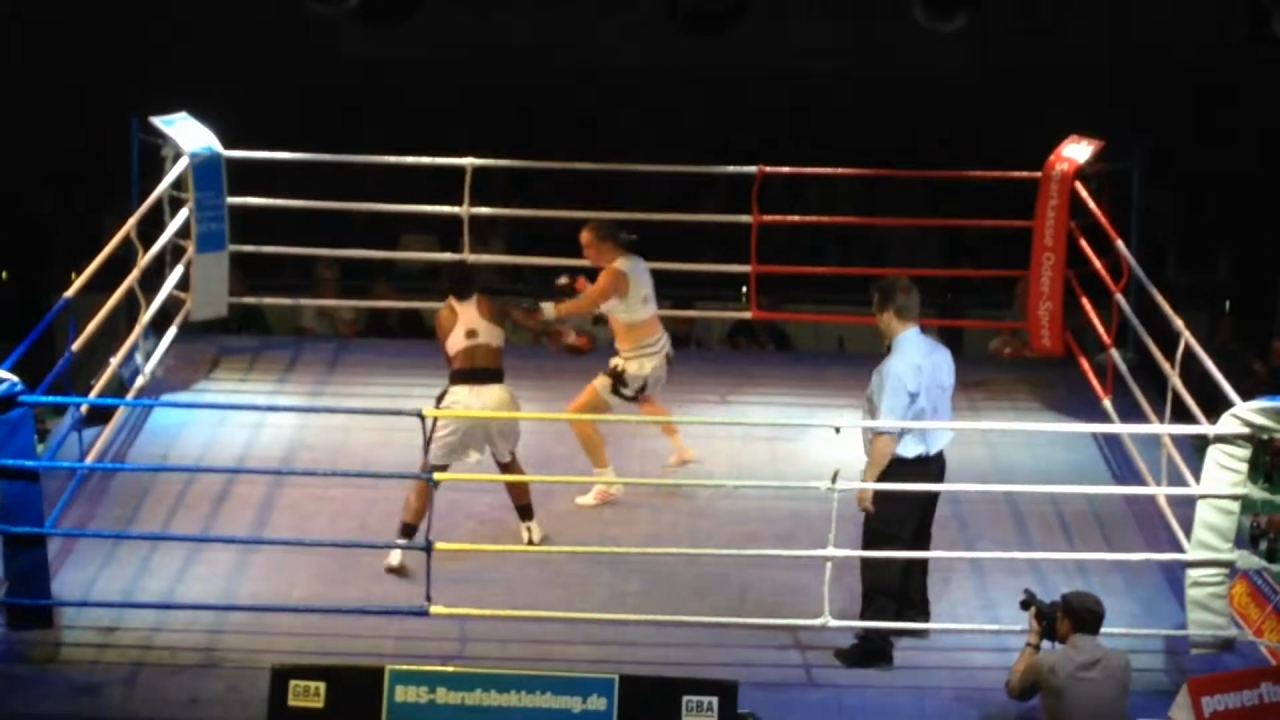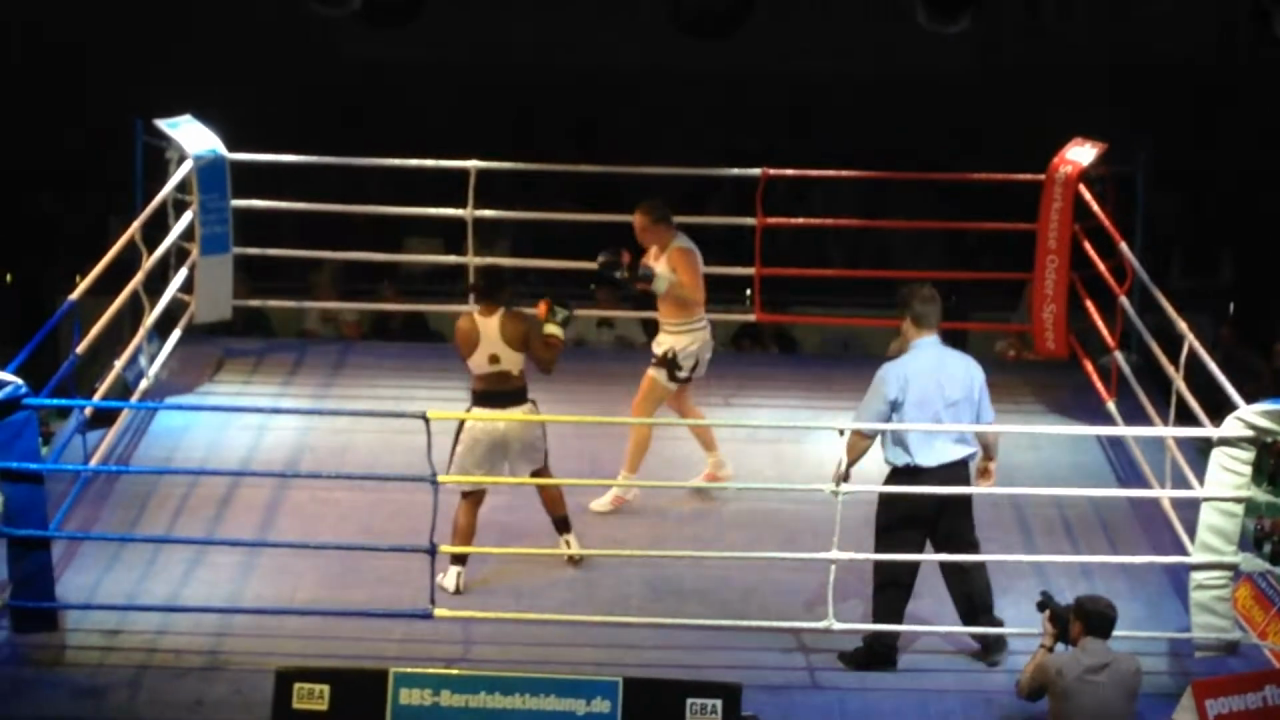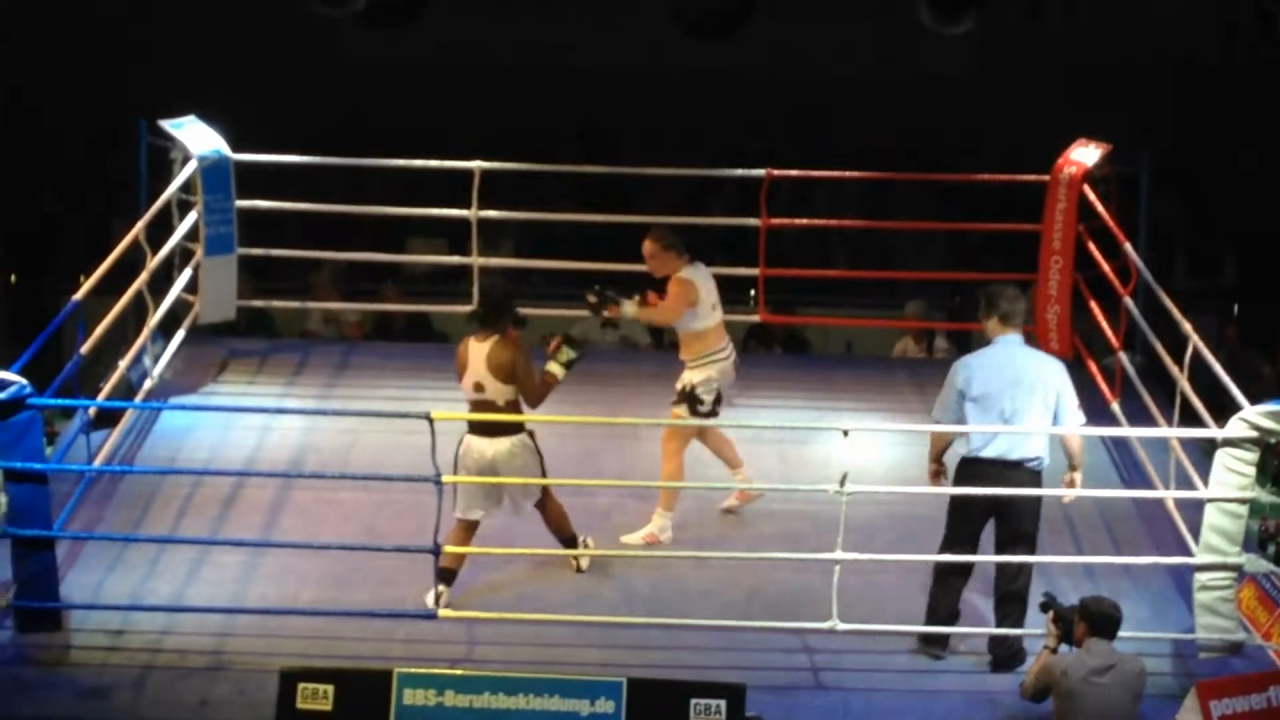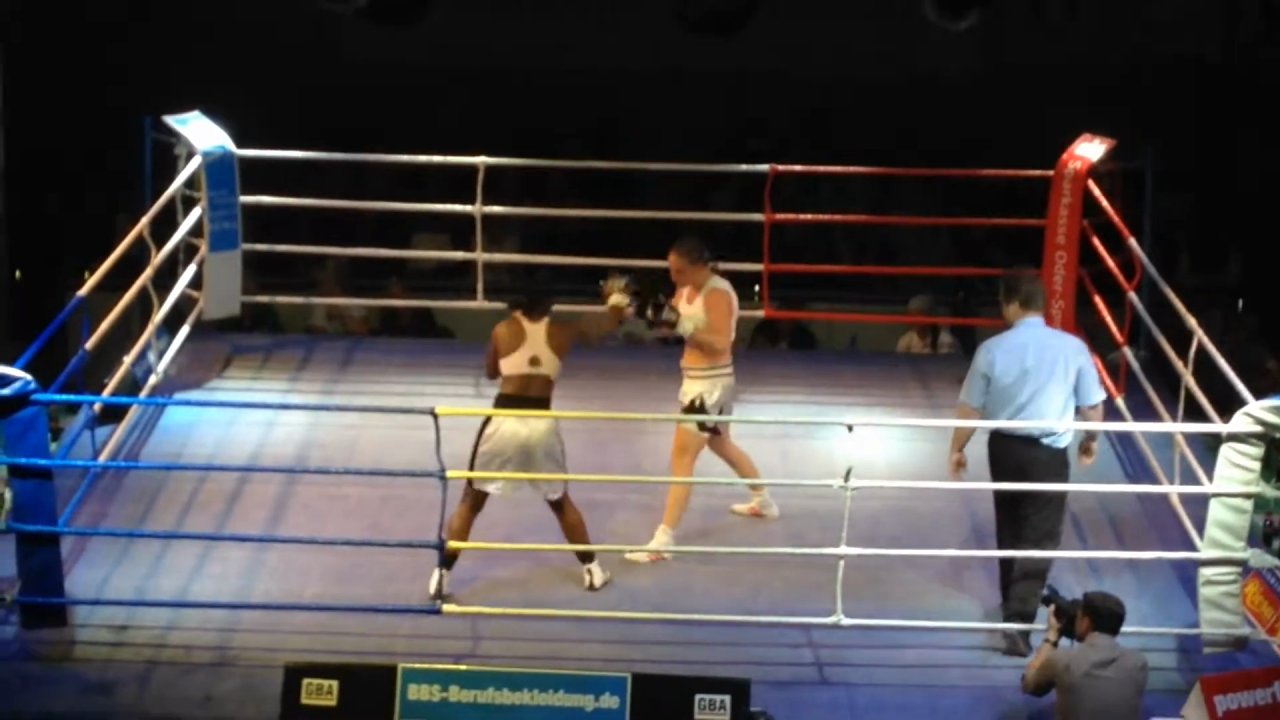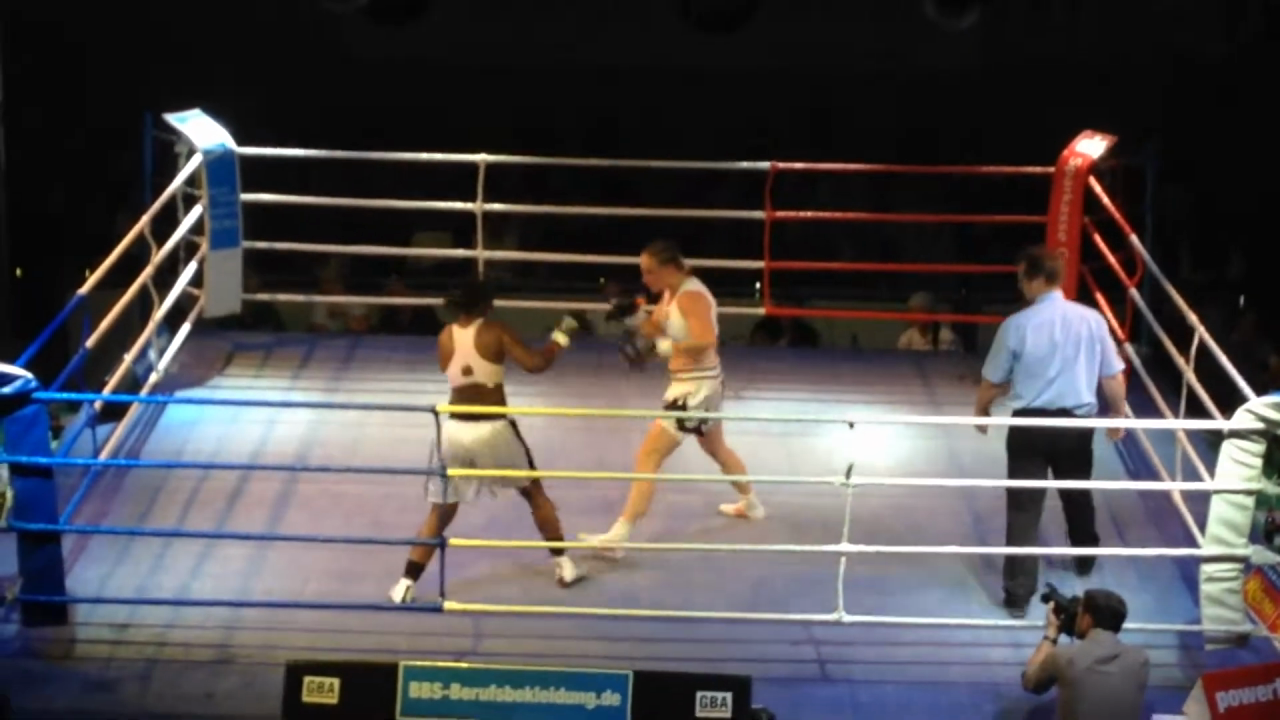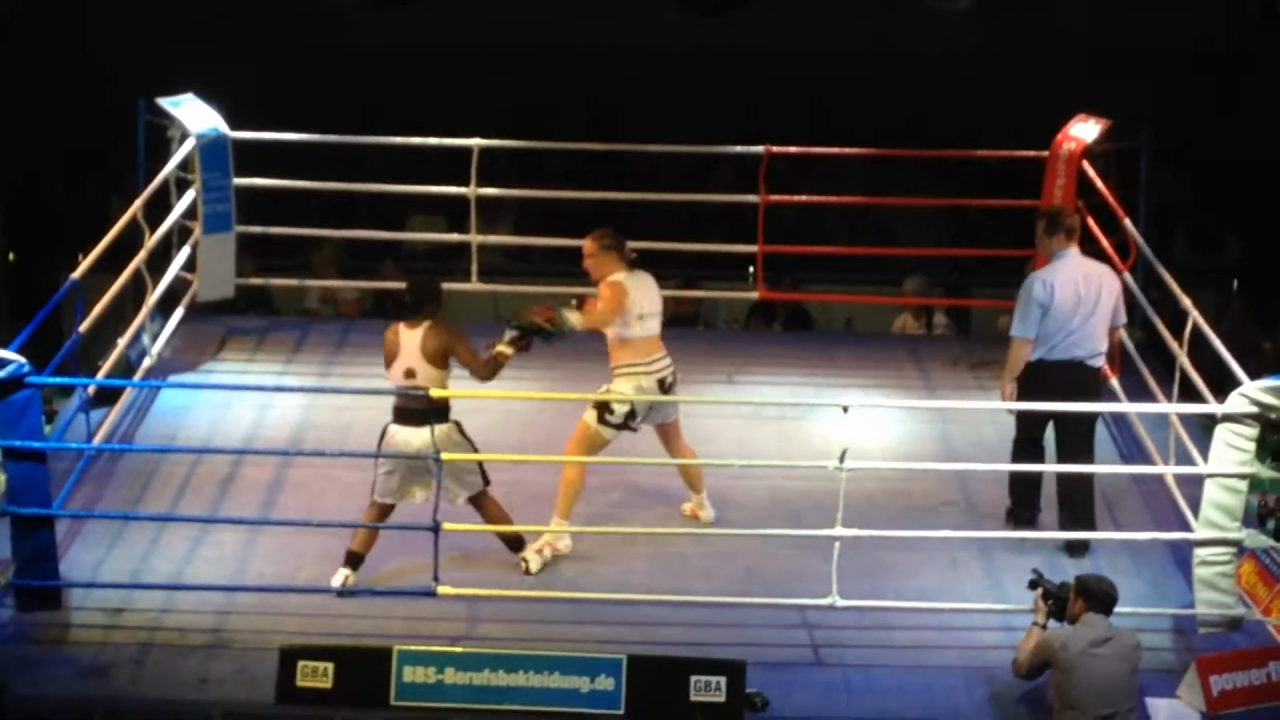
dt=0.5s
person 1, frame 1
left shoulder: (897, 365)
right shoulder: (940, 353)
left elbow: (886, 433)
left wrist: (868, 481)
left hip: (902, 471)
right hip: (934, 463)
left knee: (881, 556)
right knee: (916, 544)
left ankle: (876, 644)
right ankle: (913, 613)
person 1, frame 2
left shoulder: (894, 372)
right shoulder: (969, 366)
left elbow: (863, 432)
right elbow: (986, 427)
left wrist: (846, 468)
right wrist: (988, 459)
left hip: (910, 481)
right hip: (956, 476)
left knee: (894, 567)
right knee: (964, 559)
left ankle: (880, 649)
right ankle: (991, 640)
person 1, frame 3
left shoulder: (967, 366)
right shoulder: (1050, 367)
left elbow: (945, 425)
right elbow: (1070, 431)
left wrist: (935, 460)
right wrist: (1074, 468)
left hip: (976, 472)
right hip: (1023, 477)
left knee: (956, 553)
right knee: (1015, 562)
left ankle: (937, 635)
right ankle: (1005, 649)
person 1, frame 4
left shoulder: (991, 349)
right shoulder: (1073, 347)
left elbow: (971, 408)
right elbow: (1092, 407)
left wrist: (957, 449)
right wrist: (1090, 440)
left hip: (1003, 448)
right hip: (1048, 454)
left knee: (1009, 530)
right knee: (1040, 539)
left ankle: (1013, 606)
right ankle: (1018, 621)
person 1, frame 5
left shoulder: (1017, 325)
right shoulder: (1092, 320)
left elbow: (993, 380)
right elbow: (1113, 377)
left wrist: (980, 409)
right wrist: (1118, 414)
left hip: (1029, 424)
right hip: (1076, 422)
left knee: (1022, 506)
right knee: (1077, 492)
left ankle: (1019, 591)
right ankle: (1085, 557)
person 1, frame 6
left shoulder: (1041, 280)
right shoulder: (1107, 276)
left elbow: (1024, 339)
right elbow: (1115, 328)
left wrist: (1008, 380)
left hip: (1042, 374)
right hip: (1086, 375)
left knee: (1028, 446)
right knee: (1078, 456)
left ankle: (1023, 515)
right ankle: (1078, 535)
person 2, frame 1
left shoulder: (442, 314)
right shoulder: (491, 304)
right elbow: (533, 323)
right wrist: (559, 334)
left hip: (459, 396)
right hip: (496, 395)
left knee: (428, 476)
right knee: (508, 461)
left ankle: (401, 548)
right ankle: (529, 528)
person 2, frame 2
left shoulder: (463, 325)
right shoulder: (519, 322)
right elbow: (547, 364)
right wrist: (555, 326)
left hip: (482, 416)
right hip: (520, 412)
left knee: (470, 498)
right knee: (542, 474)
left ankle: (455, 573)
right ankle: (569, 542)
person 2, frame 3
left shoulder: (463, 349)
right shoulder: (512, 350)
right elbow: (532, 399)
right wrist: (558, 365)
left hip: (474, 444)
right hip: (513, 443)
left knee: (465, 523)
right knee: (544, 499)
left ankle: (440, 590)
right ankle: (577, 554)
person 2, frame 4
left shoulder: (503, 329)
right shoulder: (563, 331)
right elbow: (610, 324)
right wrist: (617, 294)
left hip: (504, 422)
right hip: (542, 425)
left knee: (471, 500)
right knee: (560, 502)
left ankle: (443, 574)
right ankle: (592, 570)
person 2, frame 5
left shoulder: (445, 337)
right shoulder: (496, 332)
right elbow: (535, 364)
right wrist: (562, 335)
left hip: (455, 430)
right hip: (494, 430)
left knee: (440, 513)
right knee: (534, 493)
left ankle: (407, 584)
right ankle: (562, 565)
person 2, frame 6
left shoulder: (391, 335)
right shoulder: (446, 335)
right elbow: (484, 373)
right wrist: (507, 346)
left hip: (399, 432)
right hip: (439, 432)
left knee: (379, 508)
right knee: (481, 498)
left ankle: (345, 573)
right ankle: (527, 557)
person 3, frame 1
left shoulder: (617, 272)
right shoulder: (633, 262)
left elbow: (585, 306)
right elbow: (599, 298)
left wrist: (545, 309)
right wrist: (584, 288)
left hip: (638, 361)
right hip: (659, 349)
left knee: (579, 414)
right knee: (645, 400)
left ankle: (607, 484)
right ankle: (680, 448)
person 3, frame 2
left shoulder: (682, 251)
right shoulder: (658, 247)
left elbow: (696, 296)
right elbow: (642, 277)
left wrist: (657, 281)
right wrist: (619, 268)
left hip: (684, 340)
right hip: (677, 336)
left knee: (641, 410)
right knee: (680, 403)
left ankle: (624, 488)
right ankle: (717, 466)
person 3, frame 3
left shoulder: (684, 282)
right shoulder: (693, 270)
left elbow: (664, 317)
right elbow: (664, 314)
left wrist: (617, 306)
right wrist: (647, 305)
left hip: (706, 370)
right hip: (719, 359)
left knee: (672, 445)
right knee: (705, 430)
left ankle: (661, 527)
right ankle: (746, 485)
person 3, frame 4
left shoulder: (718, 293)
right shoulder: (688, 287)
left elbow: (719, 343)
right elbow: (675, 323)
left wrist: (681, 325)
right wrist: (660, 313)
left hip: (709, 383)
right hip: (698, 380)
left knee: (681, 461)
right knee: (722, 446)
left ankle: (662, 542)
right ankle: (764, 502)
person 3, frame 5
left shoulder: (691, 296)
right shoulder: (674, 291)
left elbow: (705, 340)
right elbow: (653, 330)
left wrist: (659, 347)
right wrist: (636, 315)
left hip: (695, 387)
right hip: (704, 383)
left knee: (648, 459)
right knee: (713, 445)
left ankle: (618, 535)
right ankle: (749, 504)
person 3, frame 6
left shoulder: (612, 286)
right shoulder: (644, 280)
left elbow: (605, 317)
left wrist: (563, 317)
right wrist: (586, 312)
left hip: (632, 384)
right hip: (661, 375)
left knee: (575, 454)
right knee: (674, 442)
left ankle: (558, 536)
right ankle: (702, 506)
